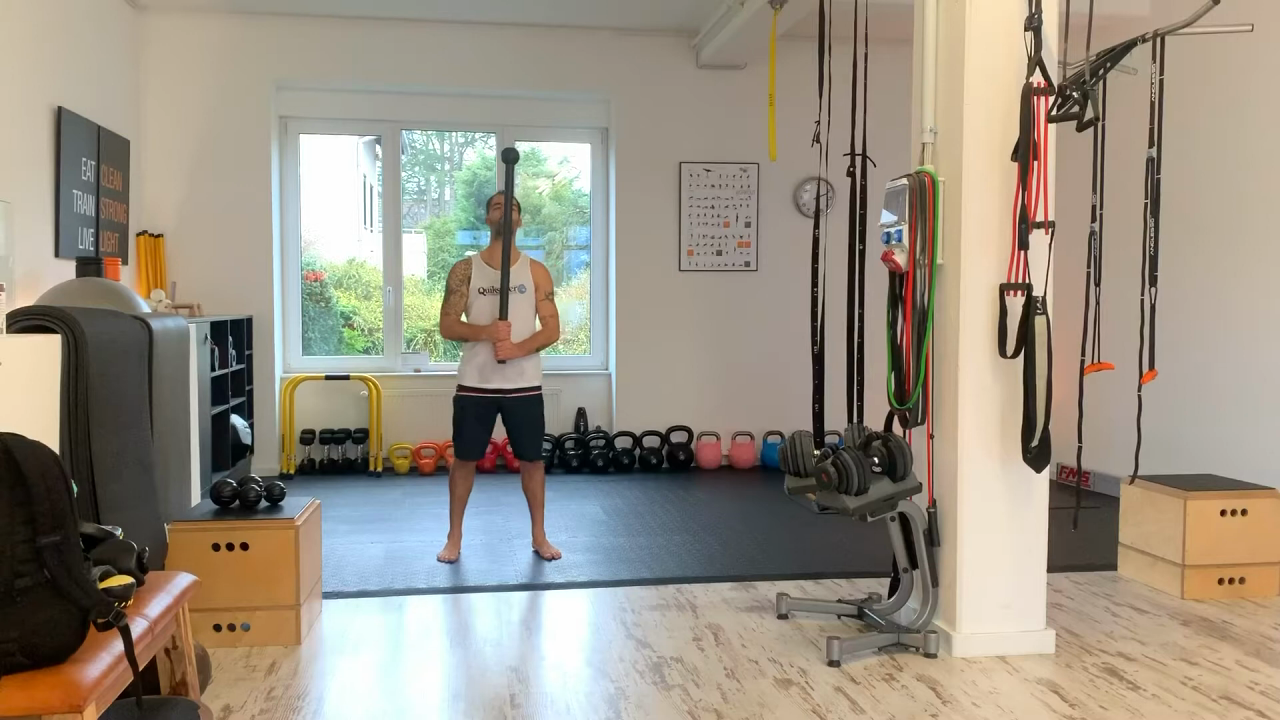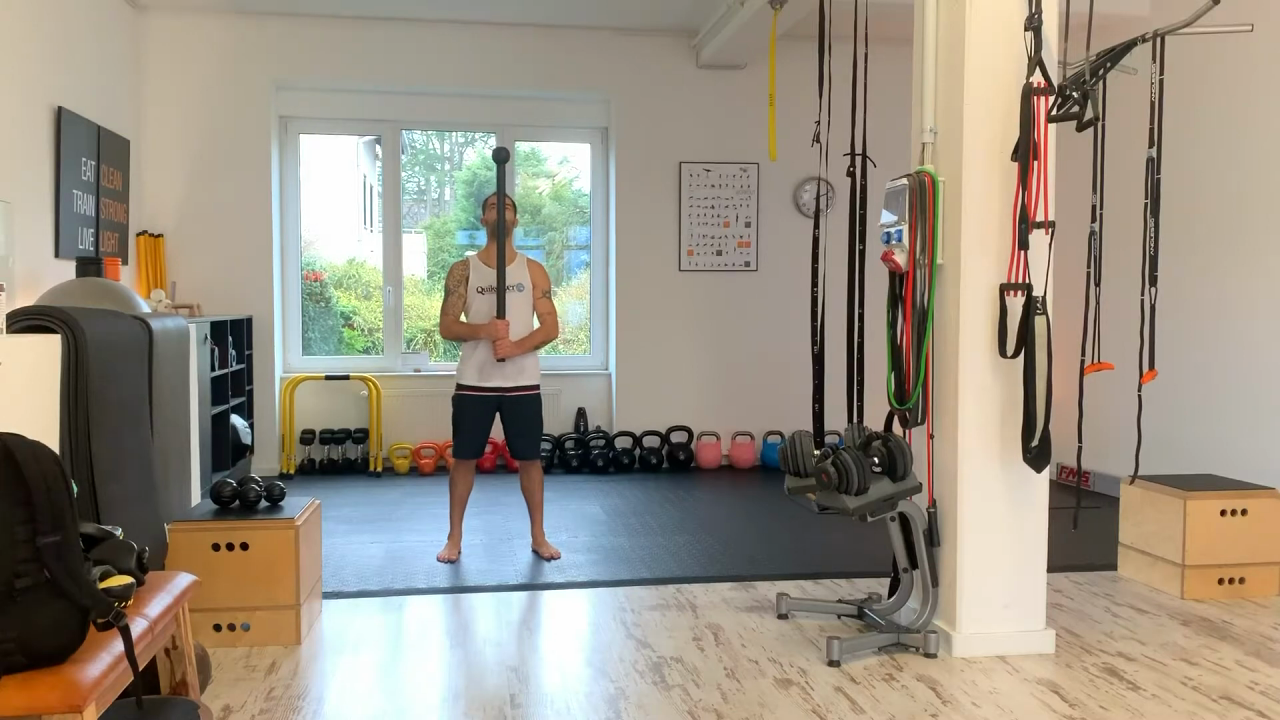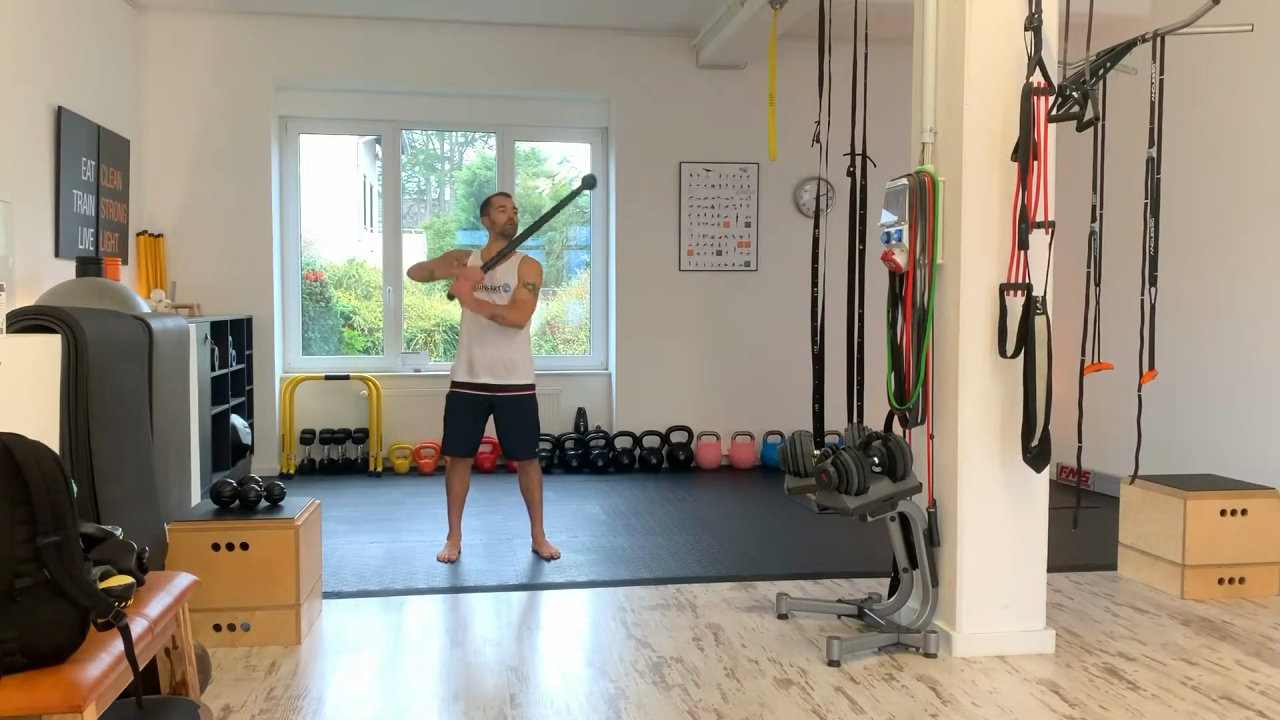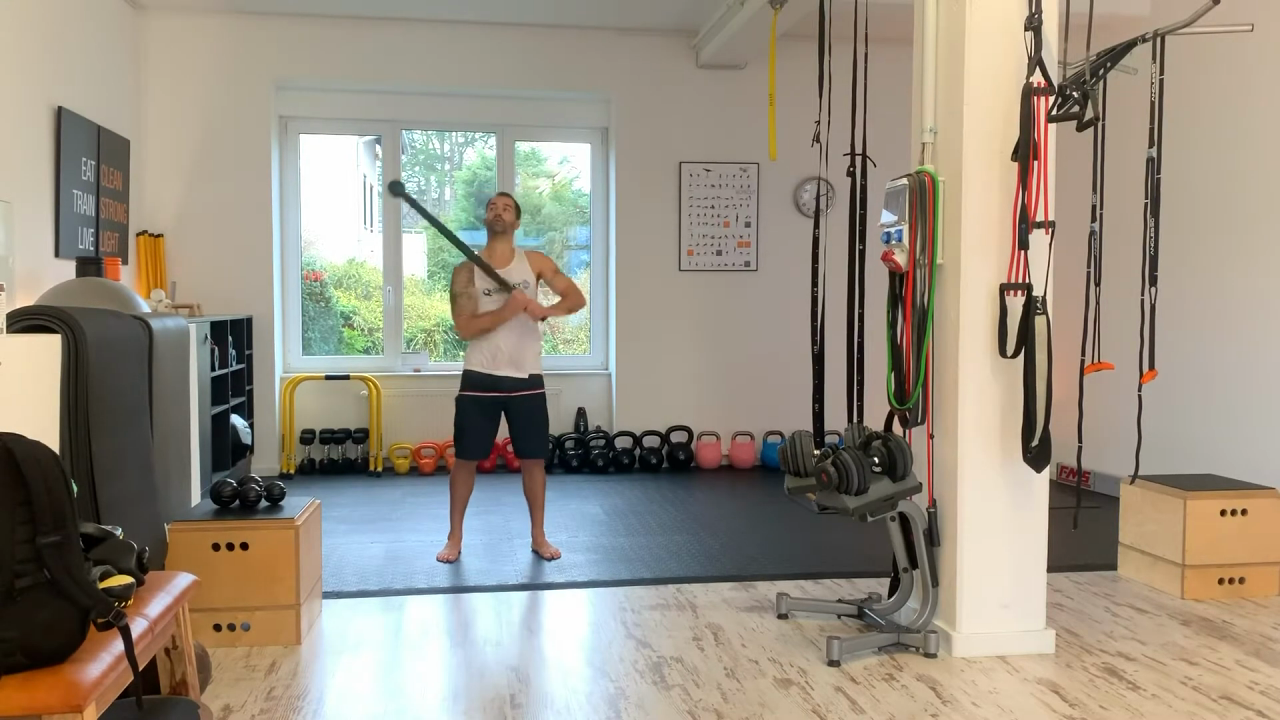
dt=1s
person 1, frame 1
left shoulder: (536, 271)
right shoulder: (465, 269)
left elbow: (552, 329)
right elbow: (448, 326)
left wrist: (519, 348)
right wrist: (486, 332)
left hip: (524, 384)
right hip: (475, 384)
left knee: (532, 460)
right knee: (465, 460)
left ankle: (539, 537)
right ankle: (455, 538)
person 1, frame 2
left shoulder: (533, 270)
right shoulder: (463, 270)
left elbow: (550, 327)
right elbow: (447, 327)
left wrist: (517, 346)
right wrist: (483, 330)
left hip: (522, 382)
right hip: (474, 382)
left knee: (529, 459)
right knee: (464, 459)
left ankle: (538, 536)
right ankle: (454, 538)
person 1, frame 3
left shoulder: (528, 267)
right shoulder: (464, 260)
left elbow: (519, 316)
right elbow: (415, 272)
left wrist: (473, 302)
right wrist: (455, 268)
left hip: (515, 383)
right hip: (468, 380)
left knee: (527, 459)
right knee: (458, 457)
left ankle: (538, 536)
right ankle: (454, 537)
person 1, frame 4
left shoulder: (533, 261)
right shoulder: (466, 271)
left elbow: (577, 297)
right elbow: (464, 328)
left wrist: (546, 309)
right wrist: (510, 308)
left hip: (525, 379)
right hip: (480, 379)
left knee: (533, 458)
right knee: (466, 458)
left ankle: (538, 536)
right ankle: (455, 537)
